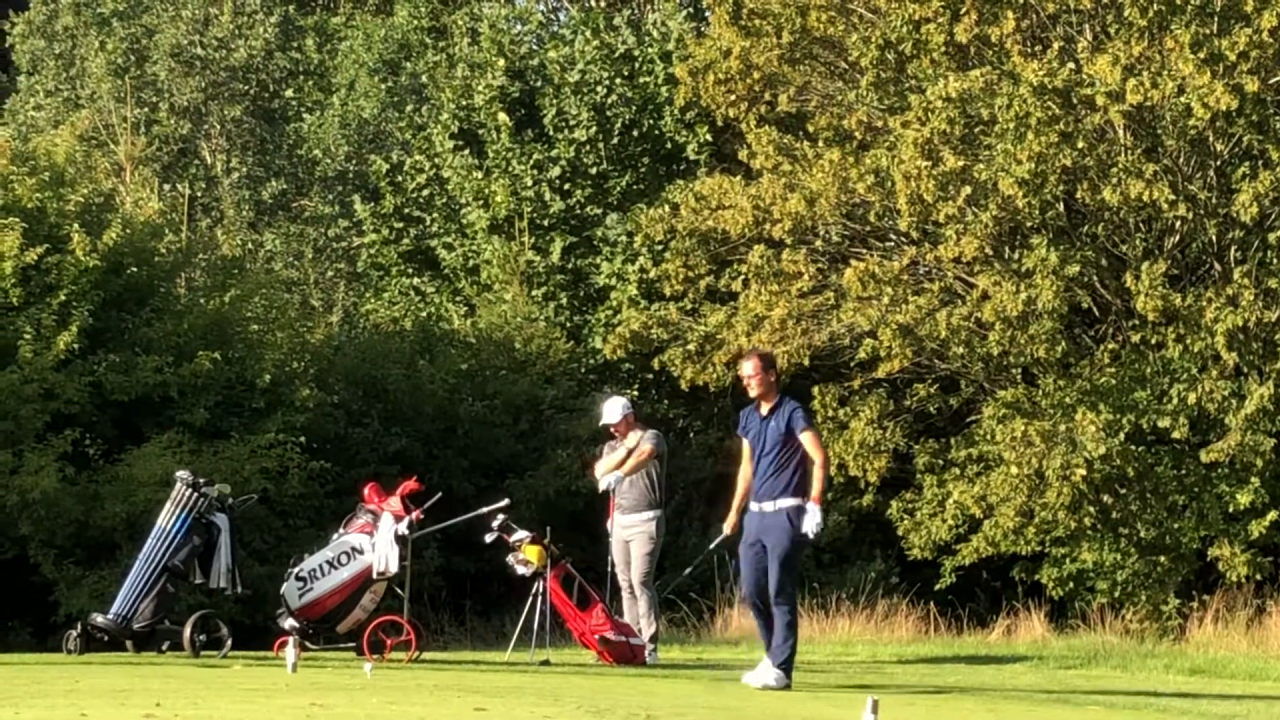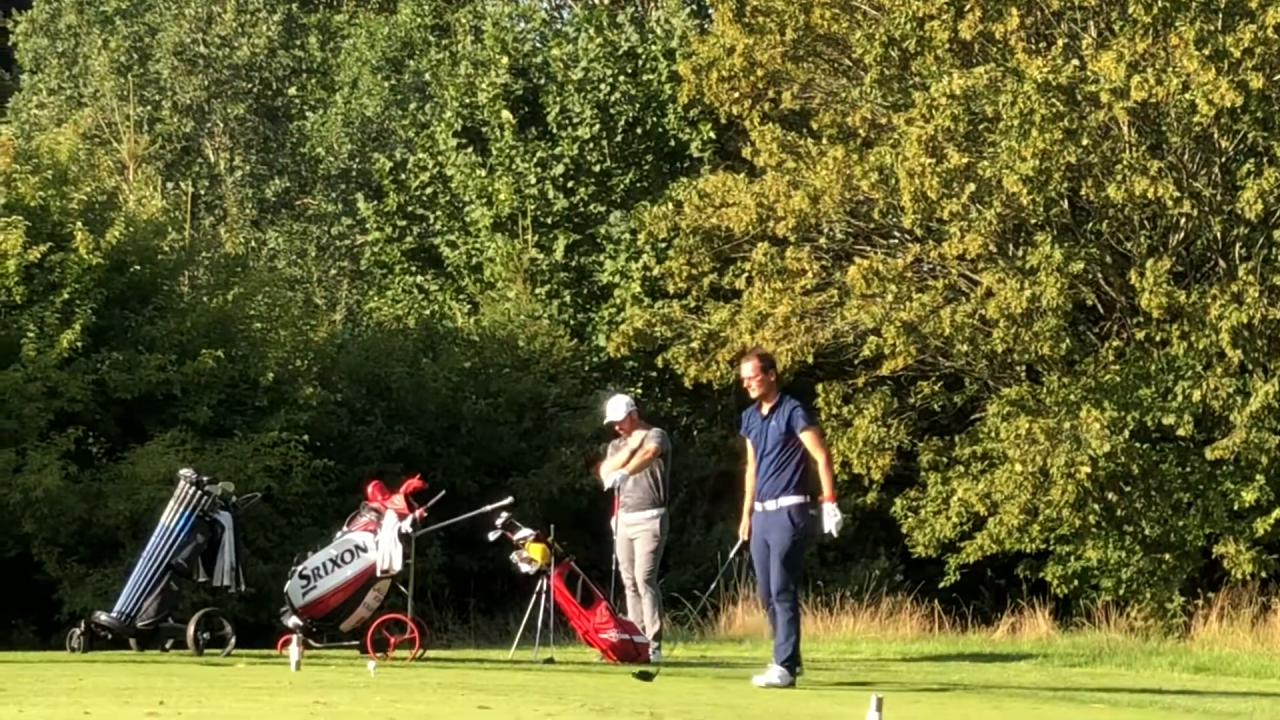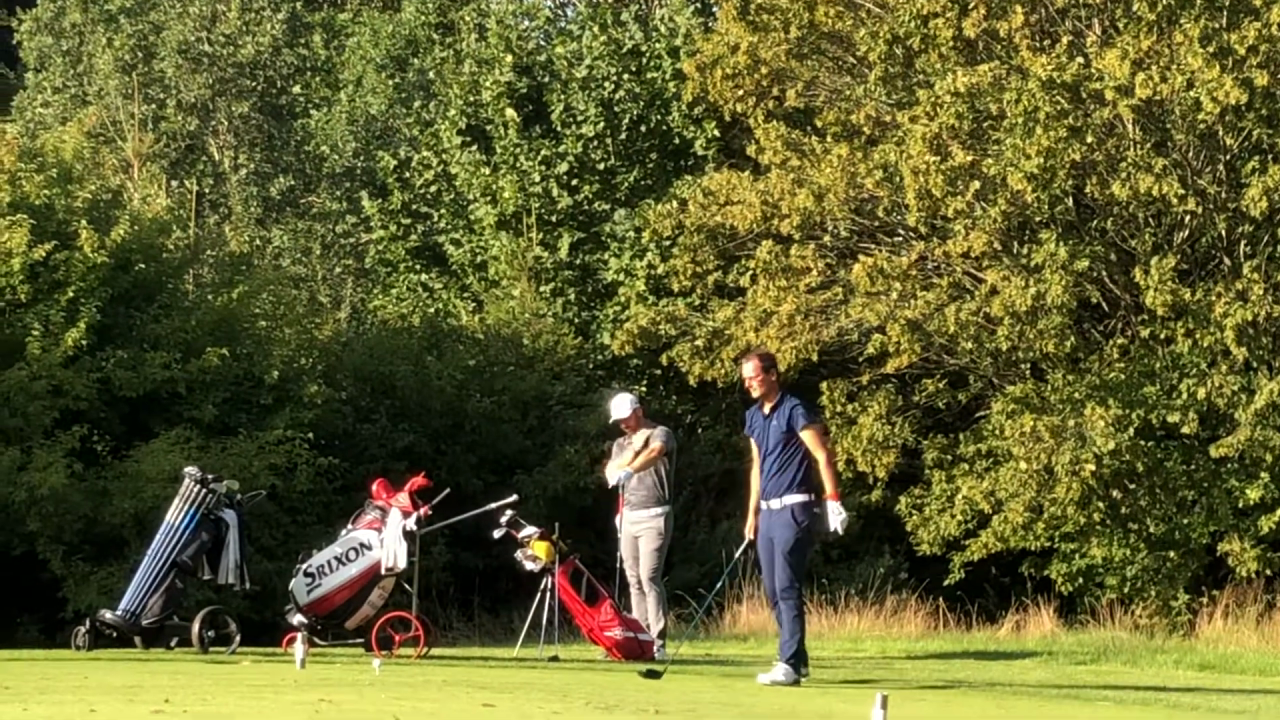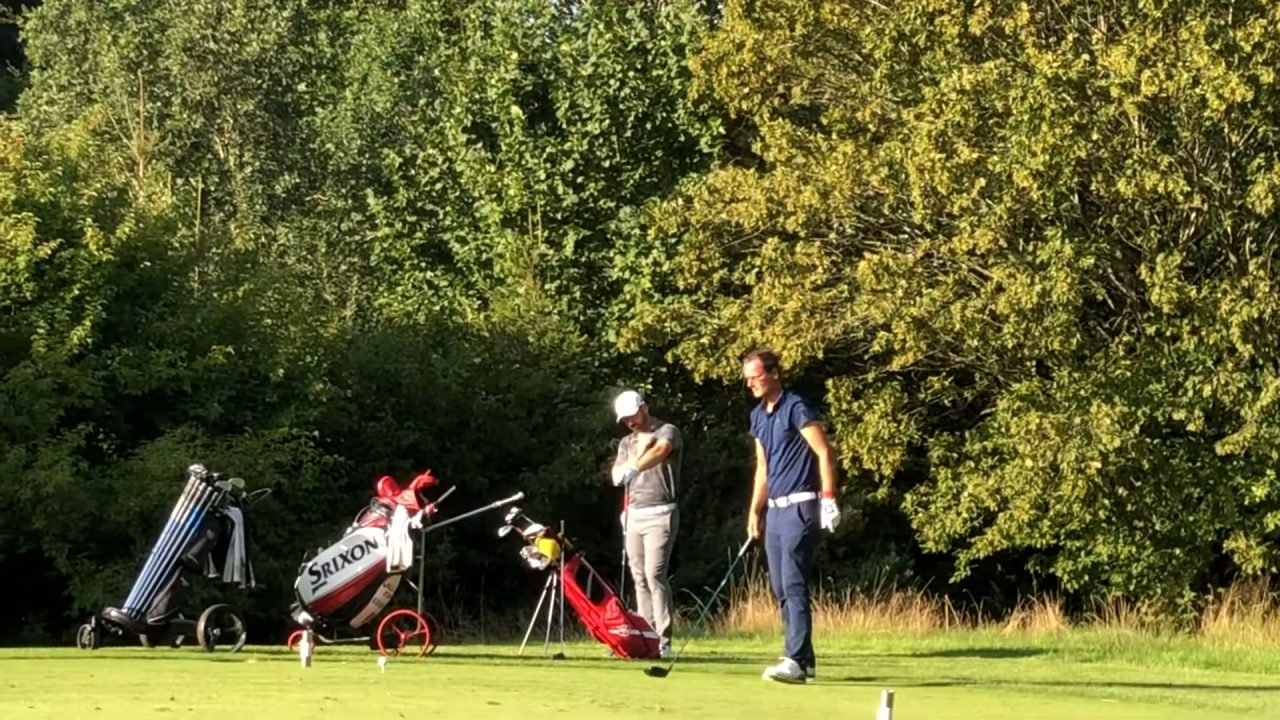
dt=0.1s
person 1, frame 1
left shoulder: (792, 412)
right shoulder: (747, 416)
left elbow: (819, 459)
left wrist: (814, 504)
right wrist: (735, 511)
left hip: (787, 513)
right hip: (756, 514)
left knee: (779, 592)
right knee: (751, 590)
left ankle: (781, 669)
right ankle: (773, 656)
person 1, frame 2
left shoulder: (793, 411)
right shoulder: (749, 416)
left elbow: (822, 457)
left wrist: (829, 501)
right wrist: (746, 512)
left hip: (789, 511)
right hip: (763, 513)
left knee: (782, 590)
right knee: (767, 592)
left ankle: (784, 667)
right ankle: (788, 659)
person 1, frame 3
left shoulder: (794, 410)
right shoulder: (752, 416)
left elbow: (823, 456)
left wrist: (832, 499)
right wrist: (752, 512)
left hip: (793, 509)
right hip: (768, 511)
left knee: (787, 588)
right knee: (773, 591)
left ankle: (789, 664)
right ankle: (796, 658)
person 1, frame 4
left shoulder: (796, 407)
right shoulder: (757, 416)
left elbow: (825, 453)
left wrist: (828, 498)
right wrist: (754, 511)
left hip: (802, 507)
right hip: (775, 509)
left knee: (793, 583)
right knee: (780, 588)
left ankle: (795, 659)
right ankle: (803, 660)
person 2, frame 1
left shoulder: (652, 437)
right shoulder: (612, 446)
left elbow: (643, 456)
right elbow: (600, 471)
left wrist: (618, 475)
right wrist: (626, 445)
left hip: (646, 521)
right hip: (619, 522)
left knee: (641, 581)
right knee: (626, 584)
left ankle: (650, 647)
person 2, frame 2
left shoulder: (656, 435)
right shoulder: (616, 445)
left elbow: (648, 454)
right elbow: (605, 473)
left wrist: (623, 473)
right wrist: (629, 447)
left hip: (649, 519)
right hip: (623, 520)
left knee: (645, 580)
right knee: (630, 582)
left ankle: (654, 645)
person 2, frame 3
left shoulder: (661, 434)
right shoulder: (621, 443)
left elbow: (653, 453)
right elbow: (610, 474)
left wrist: (628, 471)
right wrist: (633, 448)
left hip: (654, 517)
right hip: (627, 517)
left knee: (649, 577)
right knee: (634, 580)
left ankle: (658, 643)
person 2, frame 4
left shoulder: (667, 431)
right shoulder: (626, 442)
left elbow: (660, 451)
right elbow: (617, 476)
left wrist: (635, 467)
right wrist: (637, 454)
left hip: (660, 514)
right hip: (633, 515)
left knee: (654, 575)
right knee: (639, 578)
left ankle: (664, 641)
